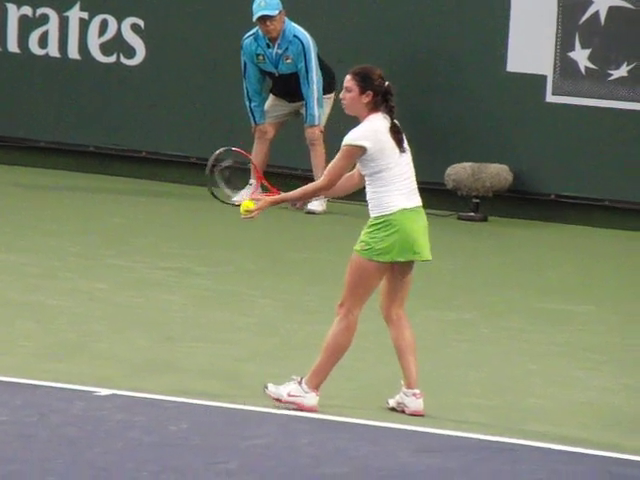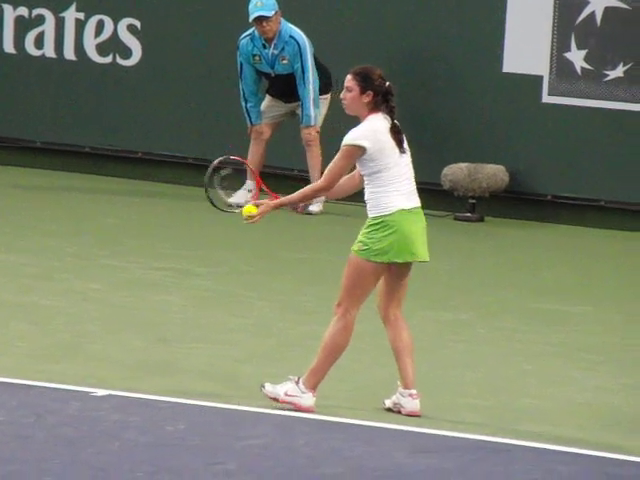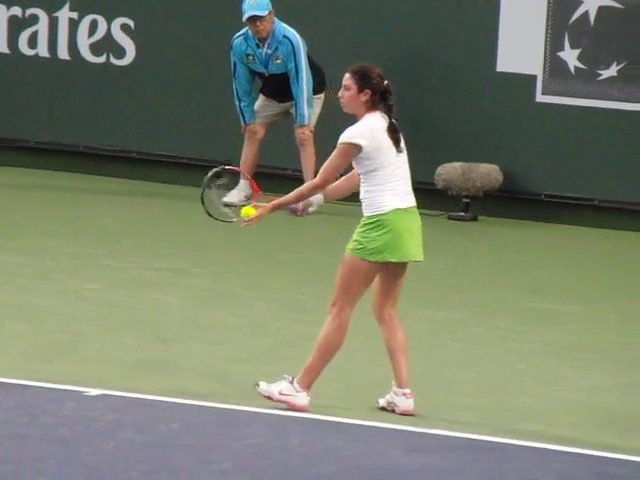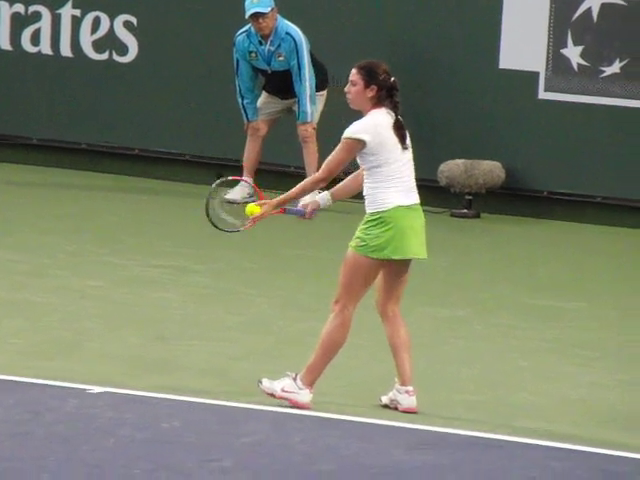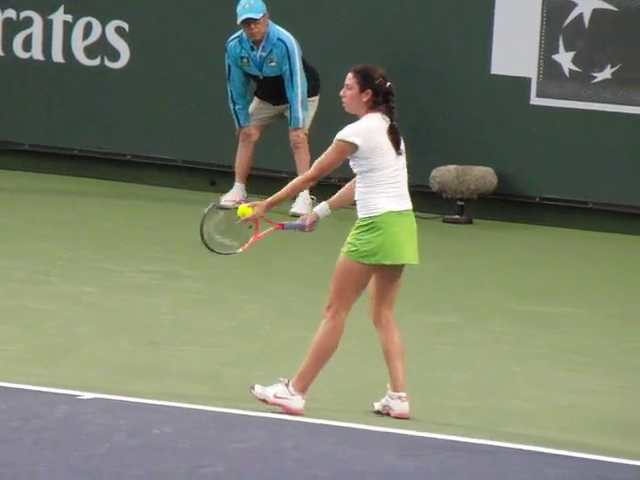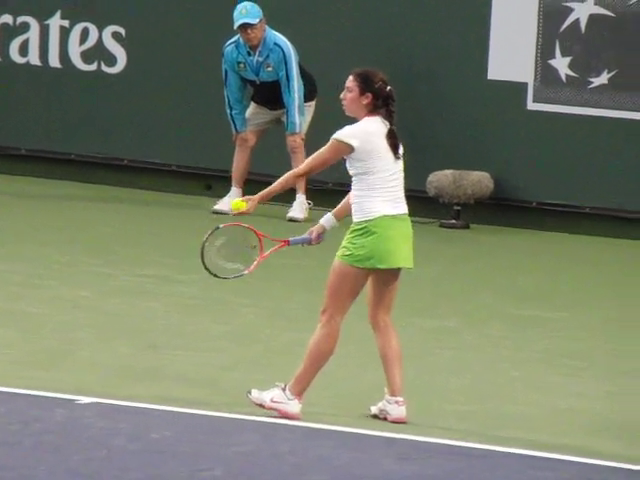
dt=0.2s
person 1, frame 1
left shoulder: (362, 134)
right shoulder: (388, 126)
left elbow: (324, 183)
right elbow: (356, 178)
left wrist: (274, 200)
right wrist: (308, 196)
left hip: (389, 225)
right hip: (412, 222)
left knee: (347, 310)
right knee: (394, 311)
left ankle: (308, 389)
right ankle: (412, 393)
person 1, frame 2
left shoulder: (362, 134)
right shoulder: (388, 127)
left elbow: (324, 184)
left wrist: (275, 204)
right wrist: (312, 198)
left hip: (387, 225)
right hip: (411, 222)
left knee: (345, 310)
right knee: (391, 312)
left ankle: (305, 389)
right ankle: (409, 394)
person 1, frame 3
left shoulder: (359, 132)
right shoulder: (386, 126)
left elbow: (319, 181)
left wrist: (272, 206)
right wrist: (312, 200)
left hip: (382, 225)
right hip: (406, 222)
left knee: (339, 310)
right knee: (386, 311)
left ankle: (299, 388)
right ankle: (402, 393)
person 1, frame 4
left shoulder: (364, 128)
right shoulder: (392, 123)
left elbow: (322, 175)
left wrist: (277, 202)
right wrist: (321, 200)
left hip: (385, 222)
right hip: (410, 219)
left knee: (342, 306)
right knee: (389, 308)
left ankle: (302, 385)
right ankle: (405, 391)
person 1, frame 5
left shoulder: (357, 131)
right shoulder: (387, 128)
left elbow: (311, 175)
left wrist: (267, 204)
right wrist: (320, 210)
left hip: (376, 227)
right hip: (401, 224)
left knee: (334, 312)
right knee: (382, 313)
left ankle: (295, 391)
right ankle: (398, 397)
person 1, frame 6
left shoulder: (356, 133)
right shoulder: (386, 133)
left elbow: (302, 171)
left wrist: (258, 197)
right wrist: (327, 221)
left hip: (372, 231)
right hip: (398, 229)
left knee: (330, 316)
right knee: (380, 318)
left ankle: (291, 396)
right ankle: (395, 401)
person 2, frame 1
left shoulder: (300, 40)
right shoulder: (250, 43)
left elbow: (312, 82)
right elbow: (252, 84)
left wrist: (313, 121)
right wrist: (257, 118)
left hip: (316, 91)
right hip: (281, 93)
left knee: (313, 137)
right knee: (262, 133)
left ankle: (319, 194)
right ankle: (253, 188)
person 2, frame 2
left shoulder: (296, 40)
right shoulder: (246, 44)
left elbow: (308, 83)
right elbow: (248, 84)
left wrist: (309, 122)
right wrist: (254, 119)
left hip: (312, 91)
right hip: (277, 94)
left knee: (309, 137)
right knee: (258, 134)
left ankle: (316, 194)
right ankle: (249, 189)
person 2, frame 3
left shoulder: (290, 40)
right shoulder: (240, 43)
left elbow: (301, 82)
right elbow: (242, 84)
left wrist: (303, 121)
right wrist: (248, 119)
left hip: (306, 90)
right hip: (271, 93)
left knee: (303, 137)
right knee: (252, 134)
right ankle: (243, 189)
person 2, frame 4
left shoulder: (293, 37)
right shoulder: (242, 40)
left elbow: (304, 79)
right elbow: (244, 81)
left wrist: (305, 119)
right wrist: (250, 116)
left hip: (309, 87)
right hip: (274, 90)
left knee: (306, 134)
right knee: (254, 130)
left ankle: (312, 190)
right ankle: (246, 186)
person 2, frame 5
left shoulder: (284, 42)
right shoulder: (234, 46)
left elbow: (296, 84)
right elbow: (236, 86)
left wrist: (297, 125)
right wrist: (242, 122)
left hip: (301, 93)
right hip: (266, 96)
left knee: (297, 139)
right knee: (246, 136)
left ankle: (304, 197)
right ankle: (238, 191)
person 2, frame 6
left shoulder: (281, 47)
right shoulder: (231, 51)
left elbow: (292, 90)
right elbow: (233, 91)
left wrist: (294, 129)
right wrist: (239, 126)
left hip: (297, 97)
right hip: (262, 100)
left knee: (294, 144)
right knee: (243, 140)
left ankle: (301, 201)
right ankle: (235, 196)
